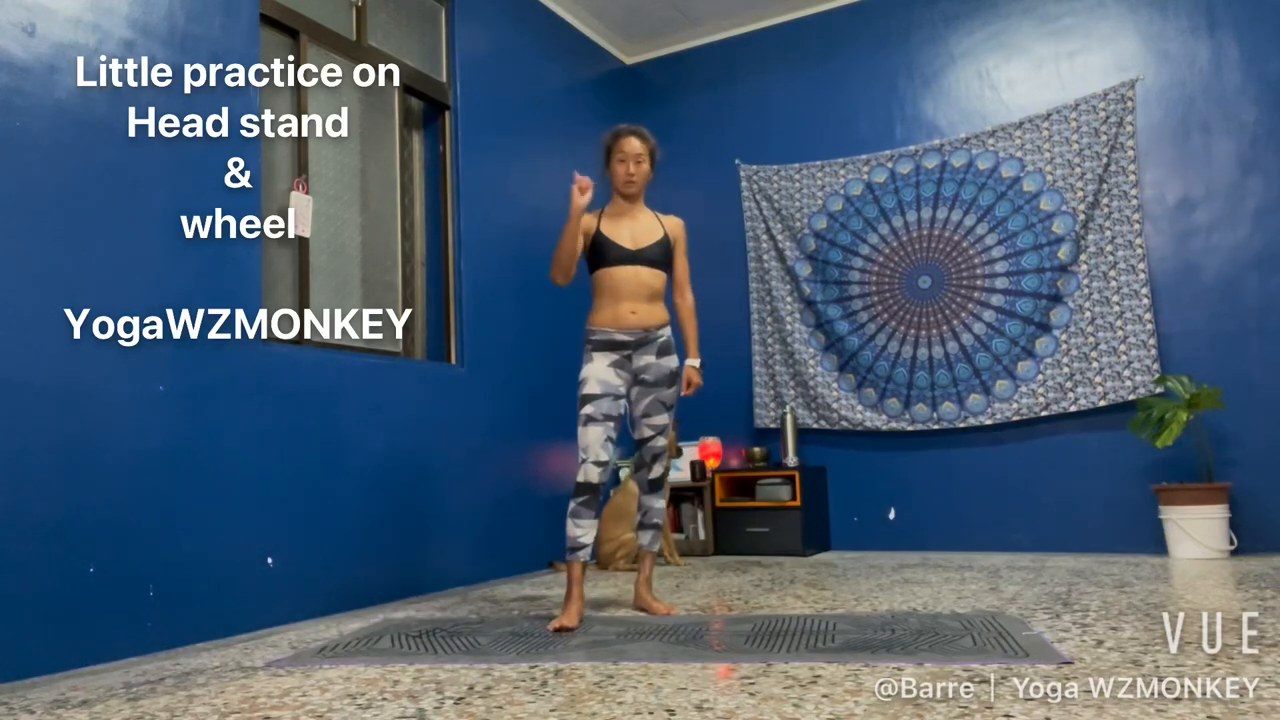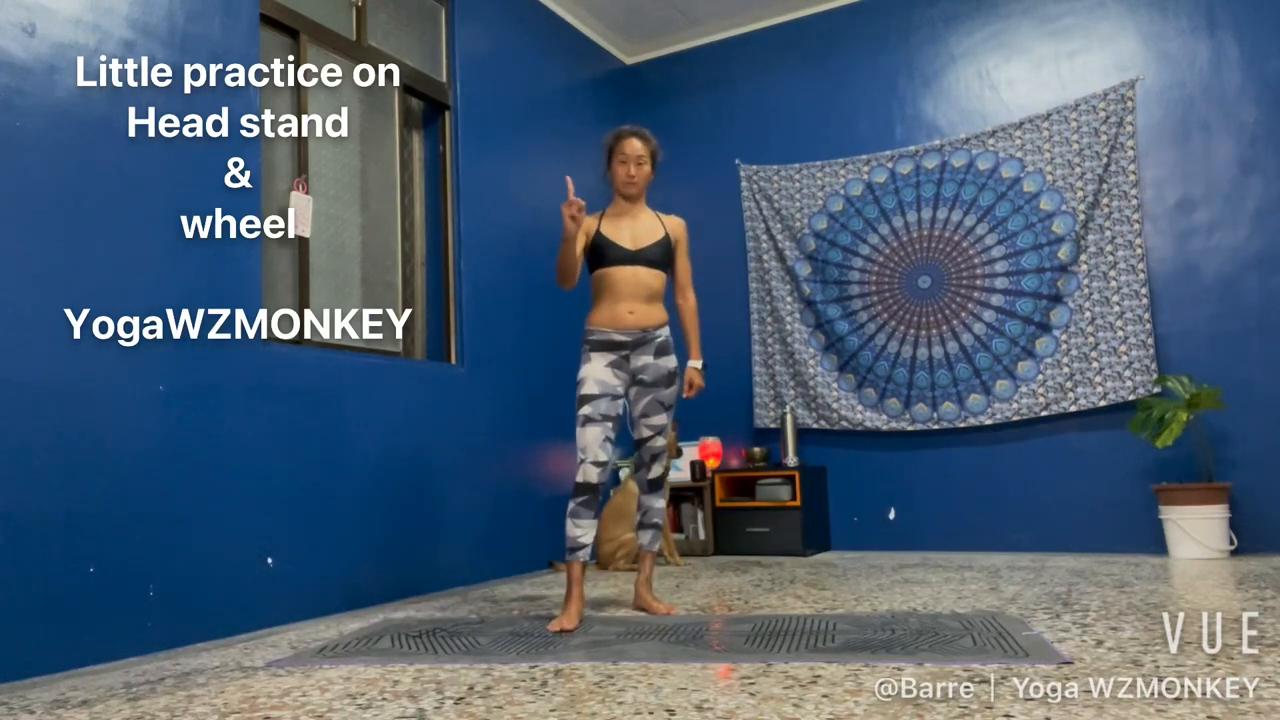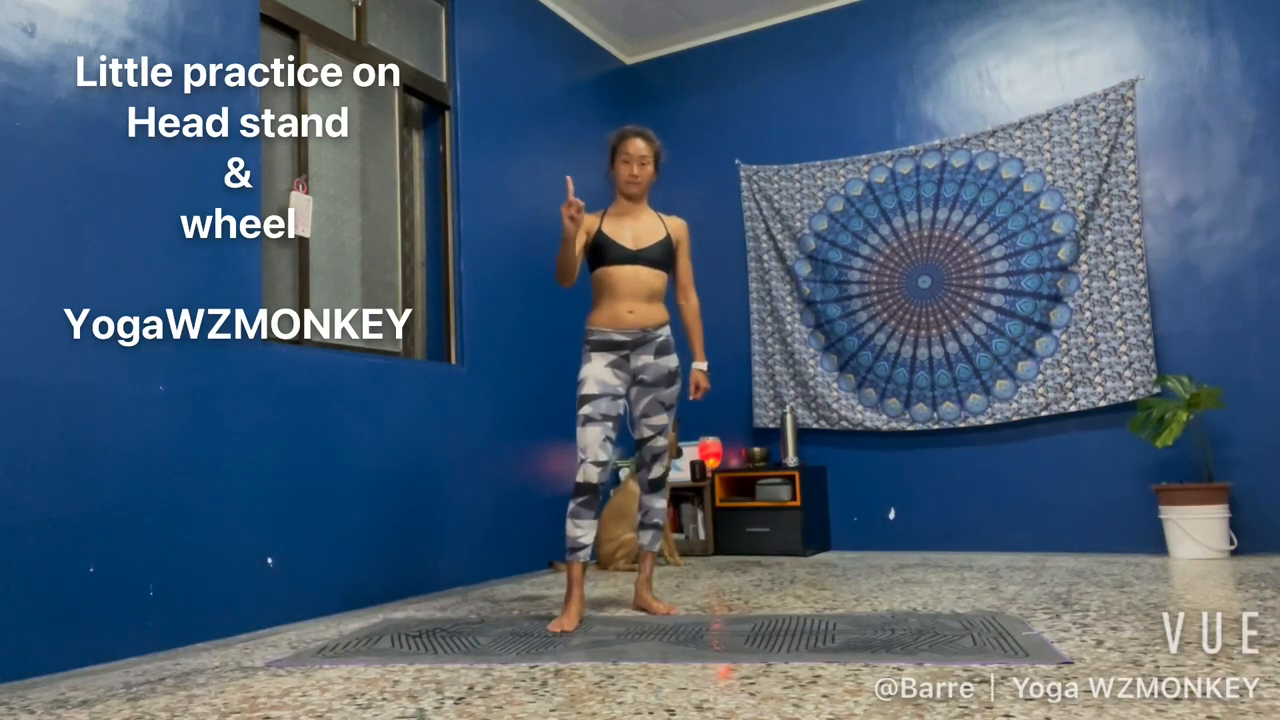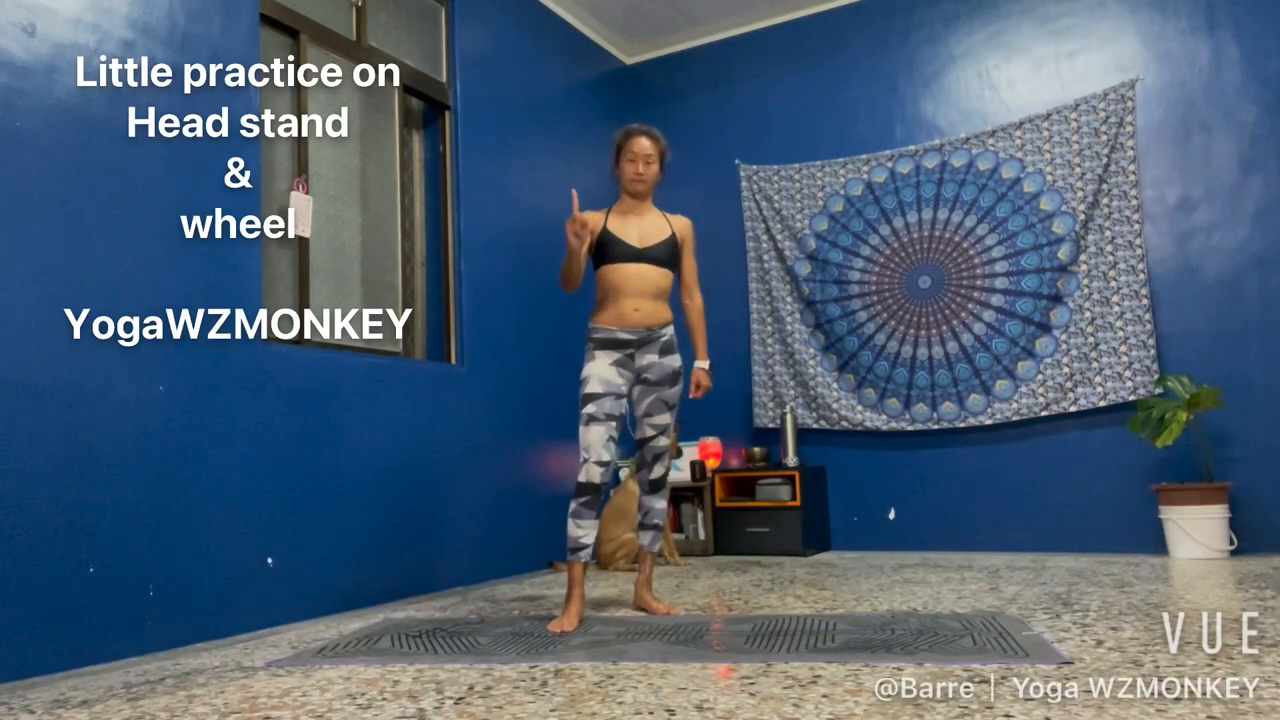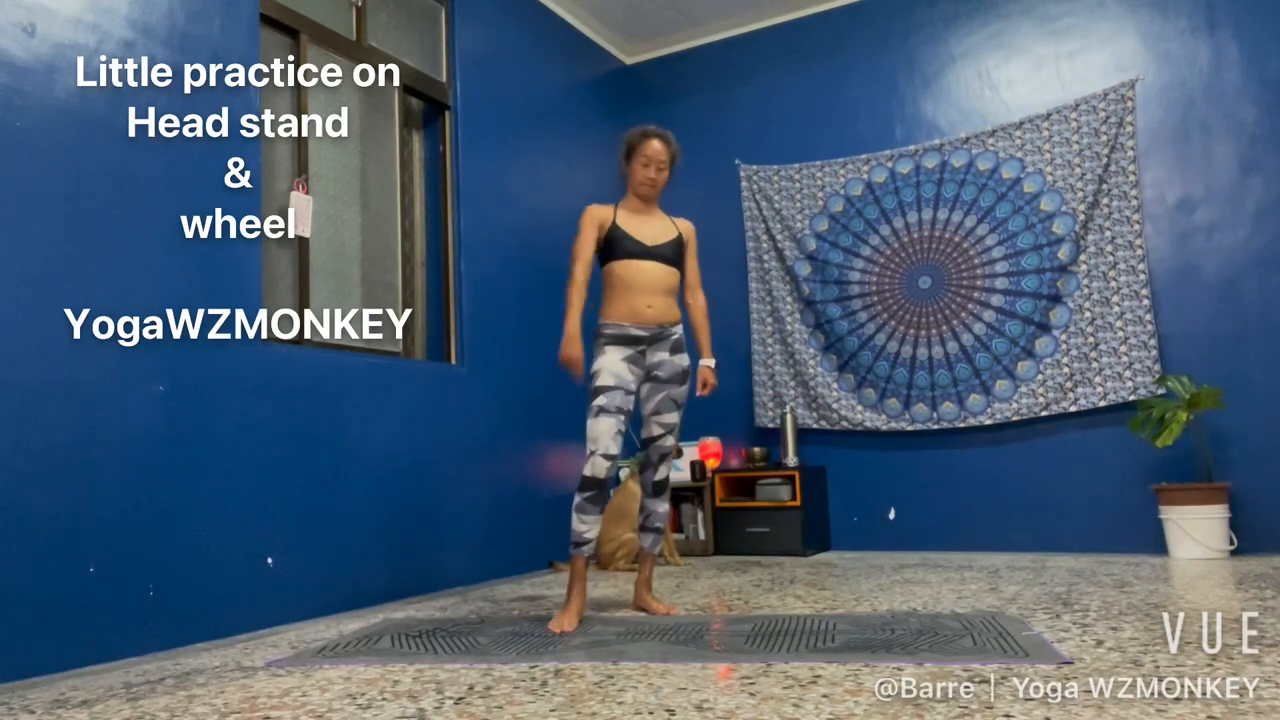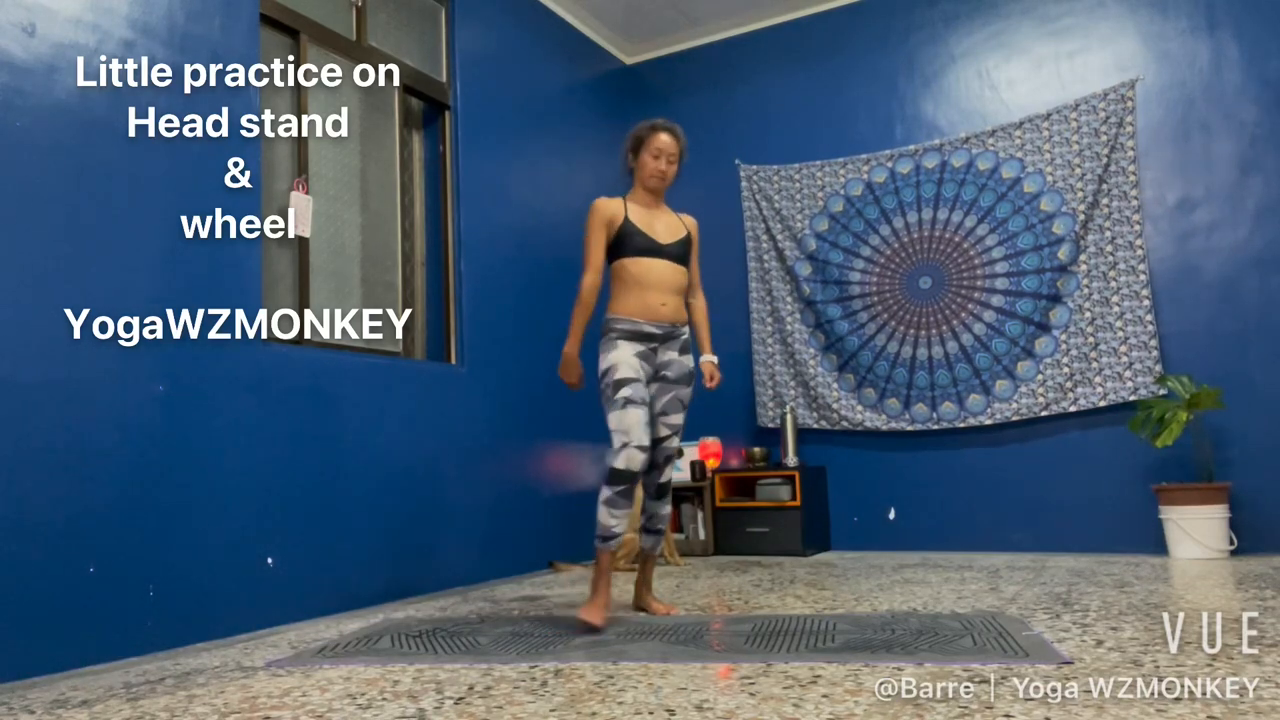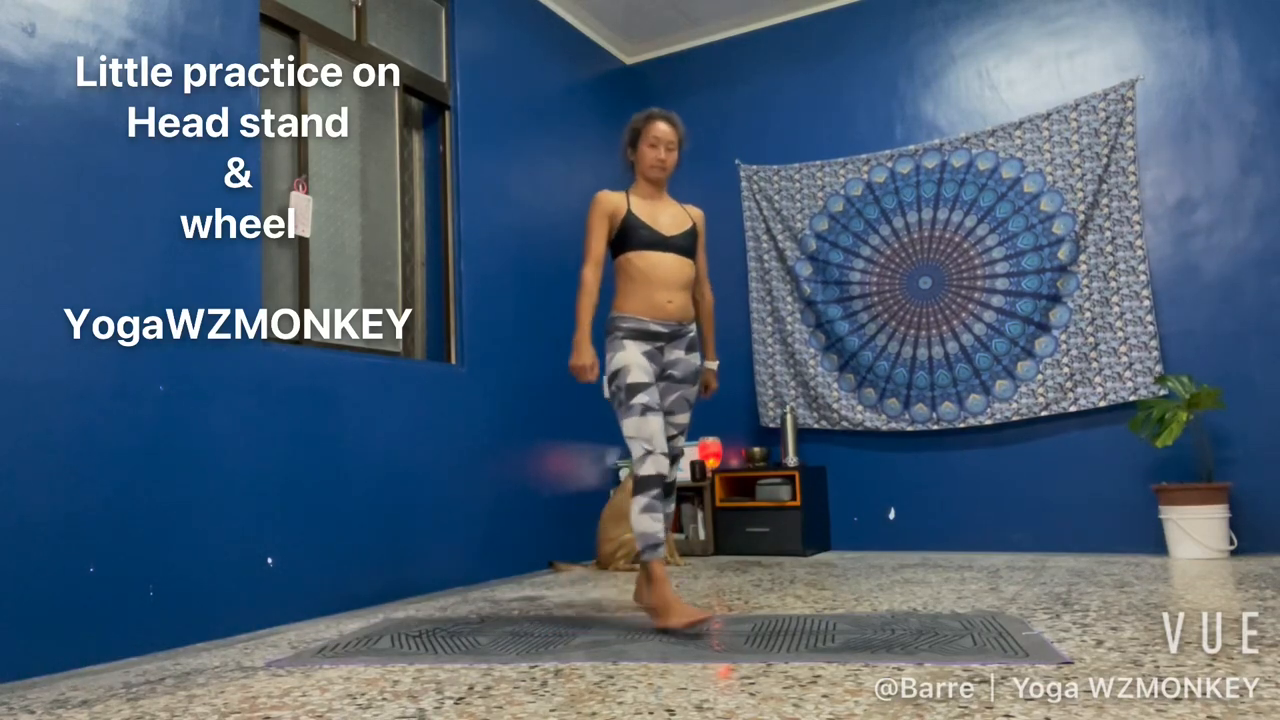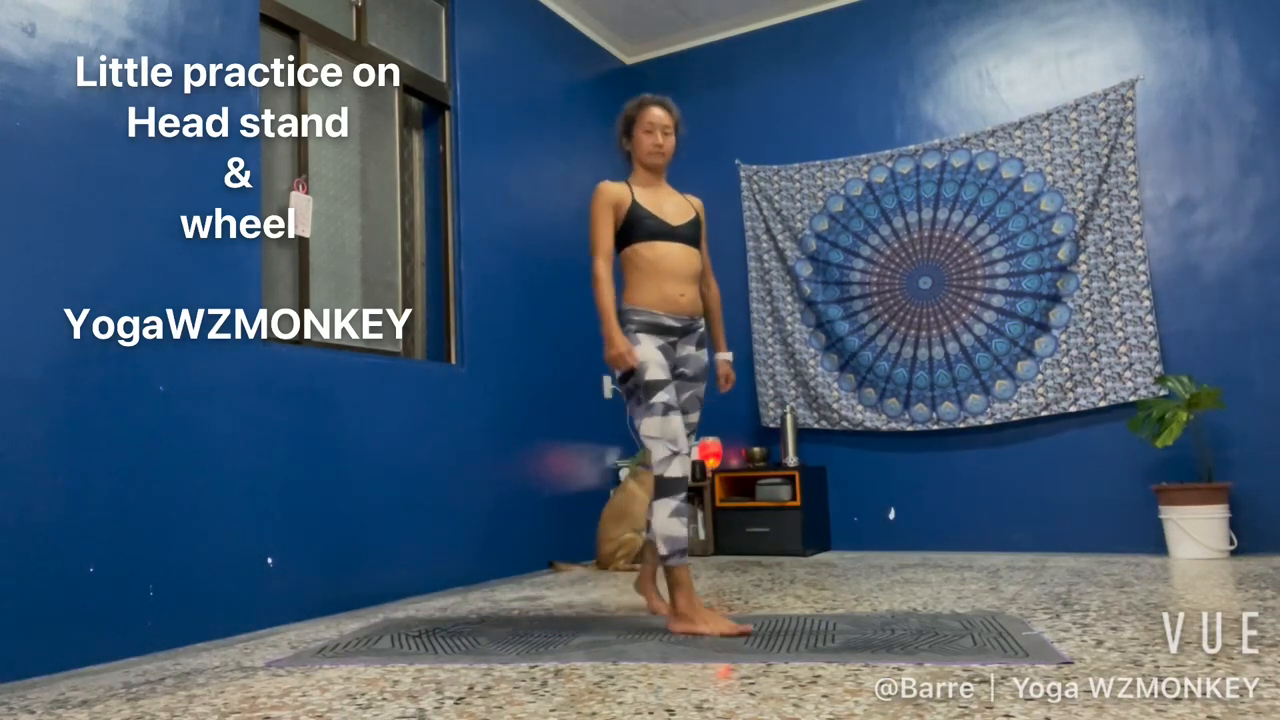
dt=0.2s
person 1, frame 1
left shoulder: (672, 226)
right shoulder: (589, 222)
left elbow: (684, 295)
right elbow: (561, 276)
left wrist: (693, 357)
right wrist: (574, 215)
left hip: (658, 349)
right hip: (603, 350)
left knee: (653, 468)
right knee: (592, 467)
left ankle: (644, 587)
right ankle: (575, 597)
person 1, frame 2
left shoulder: (673, 226)
right shoulder: (590, 223)
left elbow: (685, 295)
right elbow: (565, 281)
left wrist: (695, 359)
right wrist: (569, 234)
left hip: (657, 349)
right hip: (602, 349)
left knee: (653, 468)
right knee: (590, 467)
left ankle: (644, 586)
right ankle: (574, 597)
person 1, frame 3
left shoulder: (674, 227)
right shoulder: (591, 222)
left elbow: (687, 296)
right elbow: (565, 280)
left wrist: (700, 361)
right wrist: (568, 236)
left hip: (657, 349)
right hip: (602, 349)
left knee: (654, 468)
right knee: (590, 467)
left ankle: (644, 586)
right ankle: (574, 598)
person 1, frame 4
left shoulder: (679, 226)
right shoulder: (594, 221)
left elbow: (692, 295)
right elbow: (569, 279)
left wrist: (702, 359)
right wrist: (572, 245)
left hip: (661, 348)
right hip: (607, 349)
left knee: (655, 468)
right knee: (593, 467)
left ankle: (644, 586)
right ankle: (575, 598)
person 1, frame 5
left shoulder: (683, 228)
right shoulder: (599, 216)
left elbow: (695, 293)
right elbow: (579, 278)
left wrist: (706, 356)
right wrist: (571, 335)
left hip: (671, 346)
right hip: (616, 344)
left knee: (659, 468)
right knee: (599, 462)
left ankle: (644, 585)
right ankle: (575, 593)
person 1, frame 6
left shoulder: (687, 224)
right shoulder: (608, 210)
left elbow: (696, 296)
right elbow: (590, 279)
left wrist: (708, 354)
right wrist: (571, 348)
left hip: (677, 345)
right hip: (625, 339)
left knee: (662, 468)
right knee: (629, 455)
left ankle: (644, 586)
right ankle: (600, 585)
person 1, frame 7
left shoulder: (693, 216)
right shoulder: (609, 203)
right elbow: (589, 273)
left wrist: (709, 358)
right wrist: (581, 342)
left hip: (682, 343)
right hip: (631, 338)
left knee: (668, 468)
right knee: (649, 461)
left ankle: (645, 582)
right ankle: (661, 598)
person 1, frame 8
left shoulder: (693, 205)
right shoulder: (612, 193)
right elbow: (600, 266)
left wrist: (722, 349)
right wrist: (613, 333)
left hip: (690, 338)
right hip: (642, 334)
left knee: (676, 466)
right knee: (670, 461)
left ankle: (649, 572)
right ankle: (685, 606)
